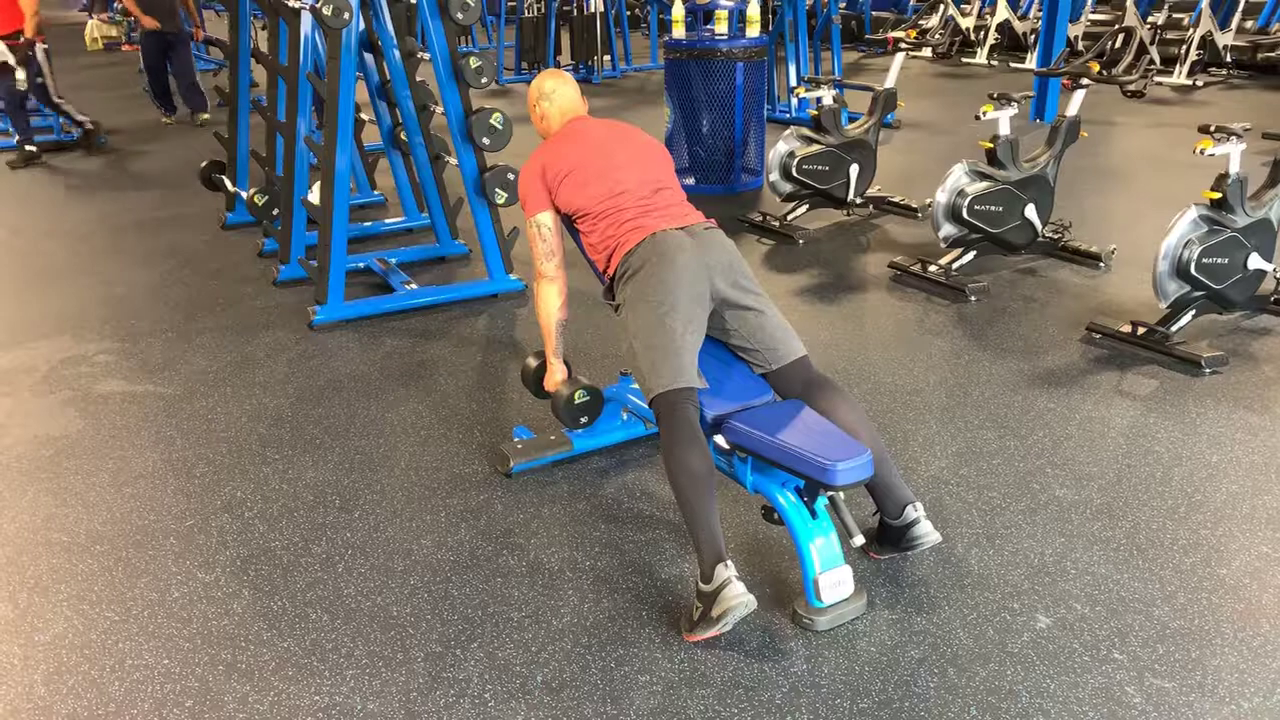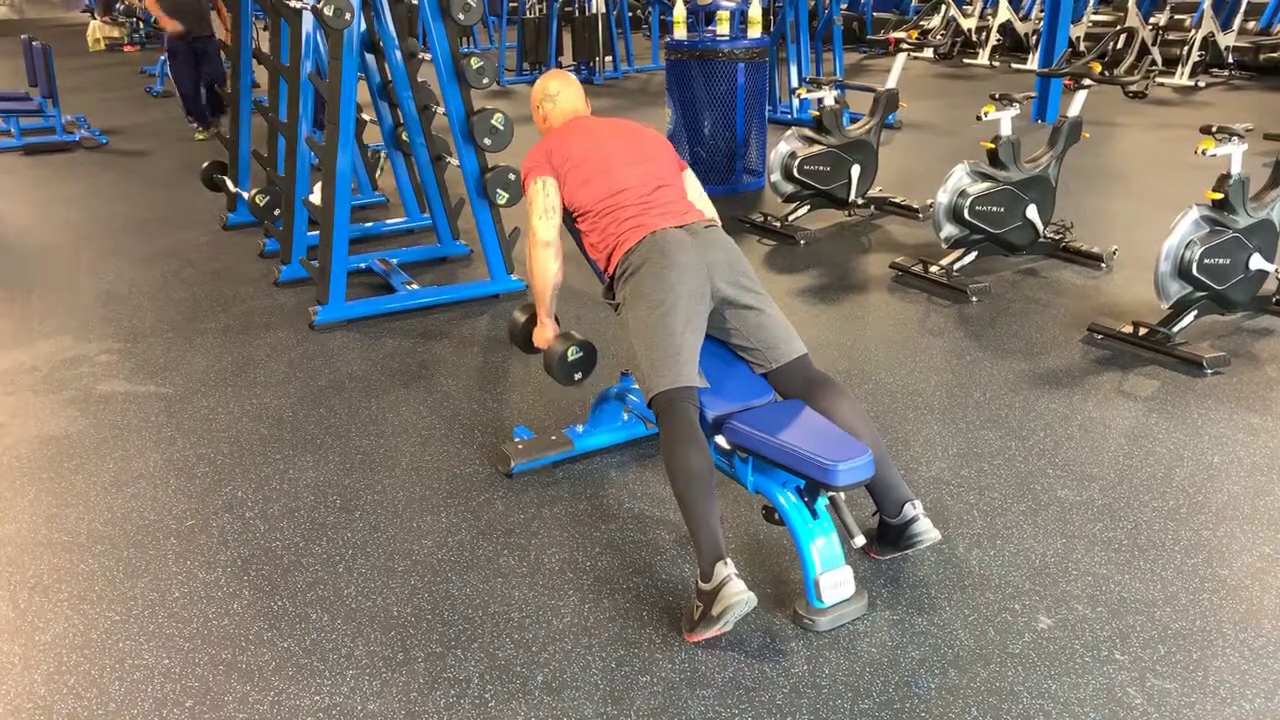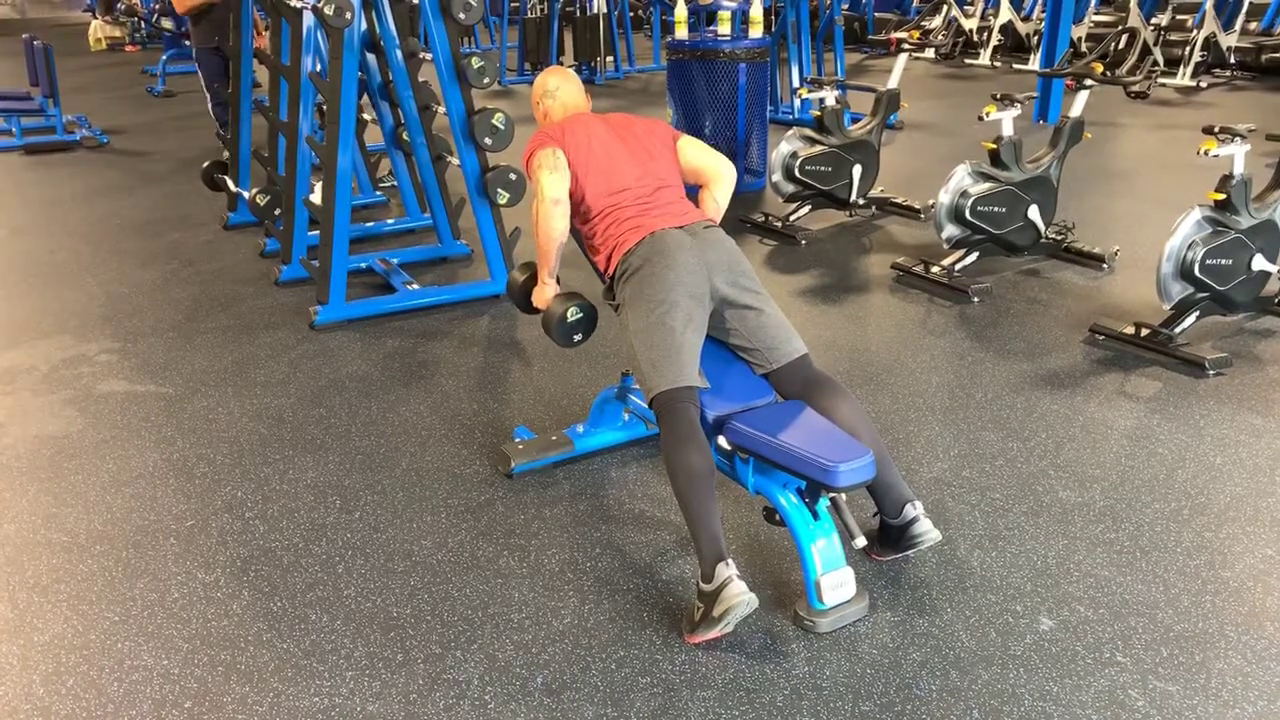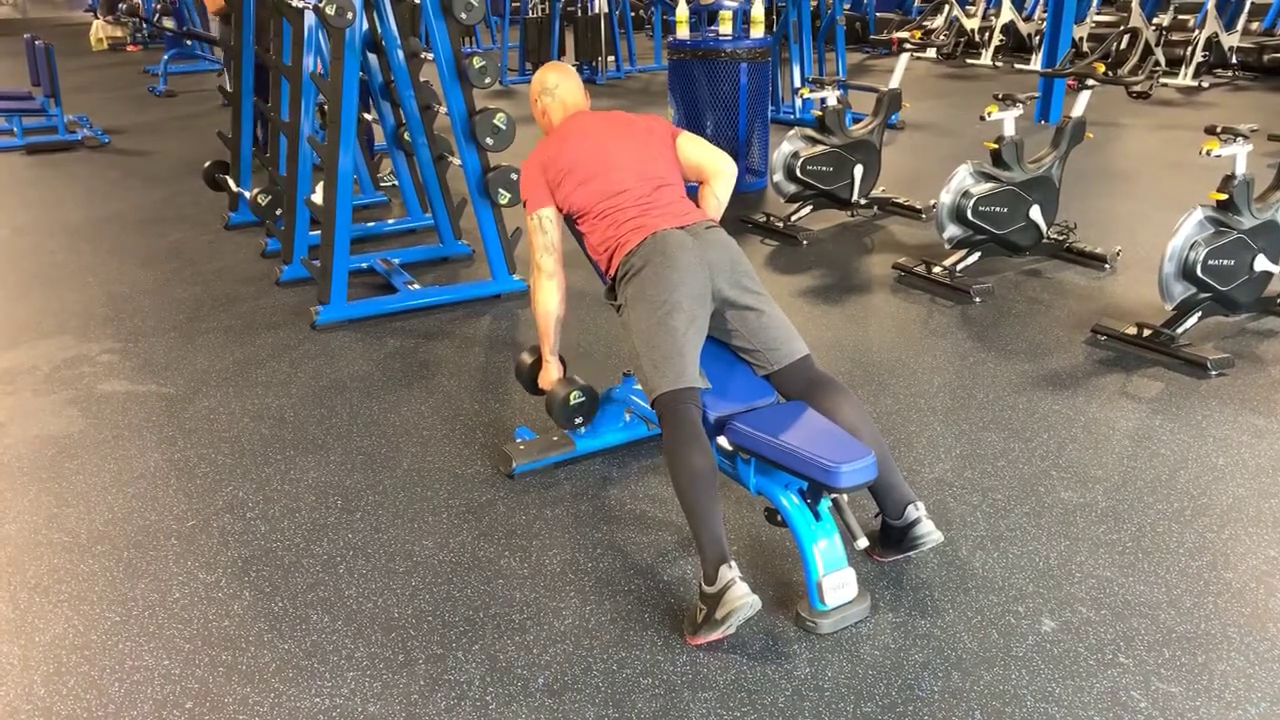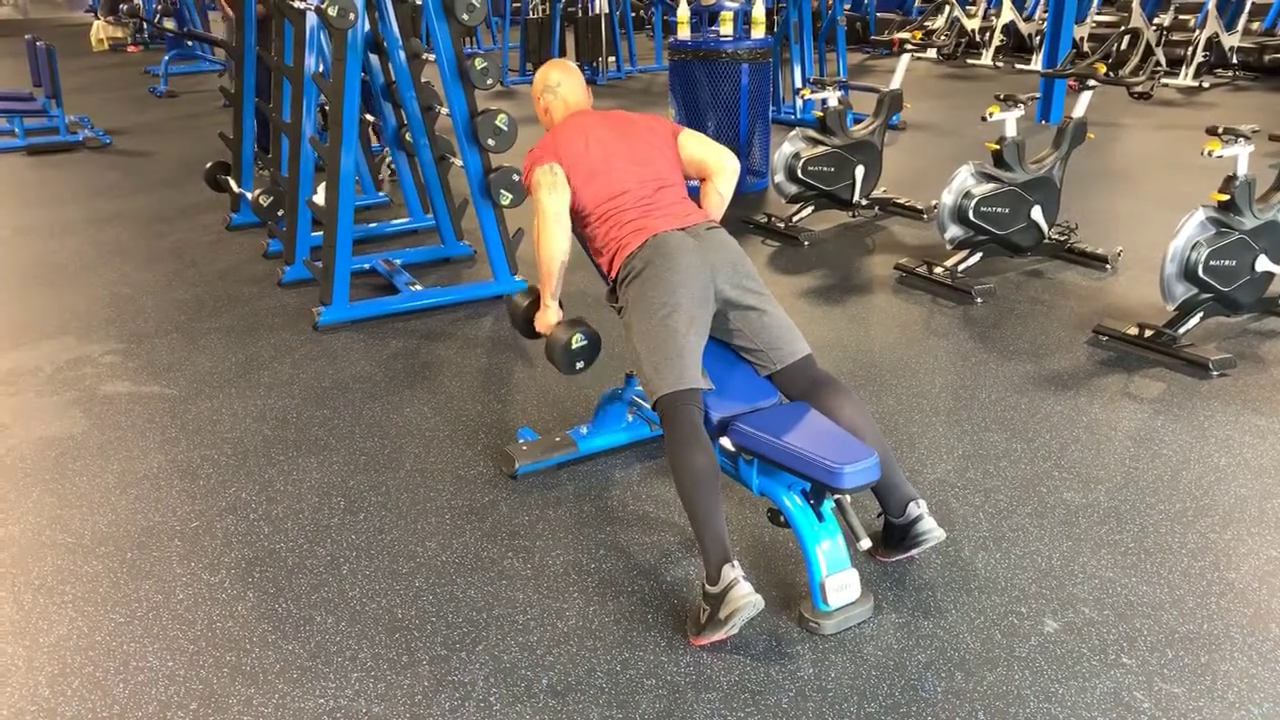
dt=1s
person 1, frame 1
left shoulder: (539, 167)
right shoulder: (639, 136)
left elbow: (551, 276)
left wrist: (555, 361)
left hip: (649, 263)
right hip: (713, 243)
left knee: (675, 409)
right knee: (804, 379)
left ankle: (718, 577)
right ankle: (902, 512)
person 1, frame 2
left shoulder: (545, 152)
right shoulder: (644, 132)
left elbow: (545, 241)
left wrist: (544, 321)
right wrist: (707, 296)
left hip: (650, 261)
right hip: (714, 245)
left knee: (675, 407)
right knee: (802, 376)
left ankle: (717, 576)
right ankle: (902, 511)
person 1, frame 3
left shoulder: (548, 139)
right shoulder: (646, 125)
left elbow: (554, 197)
right elbow: (721, 173)
left wrist: (546, 279)
left hip: (648, 261)
right hip: (713, 243)
left knee: (676, 408)
right knee: (802, 376)
left ankle: (719, 577)
right ankle: (902, 512)
person 1, frame 4
left shoulder: (541, 161)
right shoulder: (647, 123)
left elbow: (548, 271)
right elbow: (722, 170)
left wrist: (550, 357)
left hip: (651, 263)
right hip: (715, 243)
left knee: (679, 410)
right knee: (805, 376)
left ankle: (722, 579)
right ankle: (904, 512)
person 1, frame 5
left shoulder: (547, 149)
right shoulder: (648, 122)
left elbow: (555, 214)
right elbow: (724, 165)
left wrist: (549, 301)
left hip: (651, 264)
right hip: (716, 244)
left knee: (680, 410)
right knee: (806, 376)
left ankle: (724, 579)
right ankle: (906, 510)
